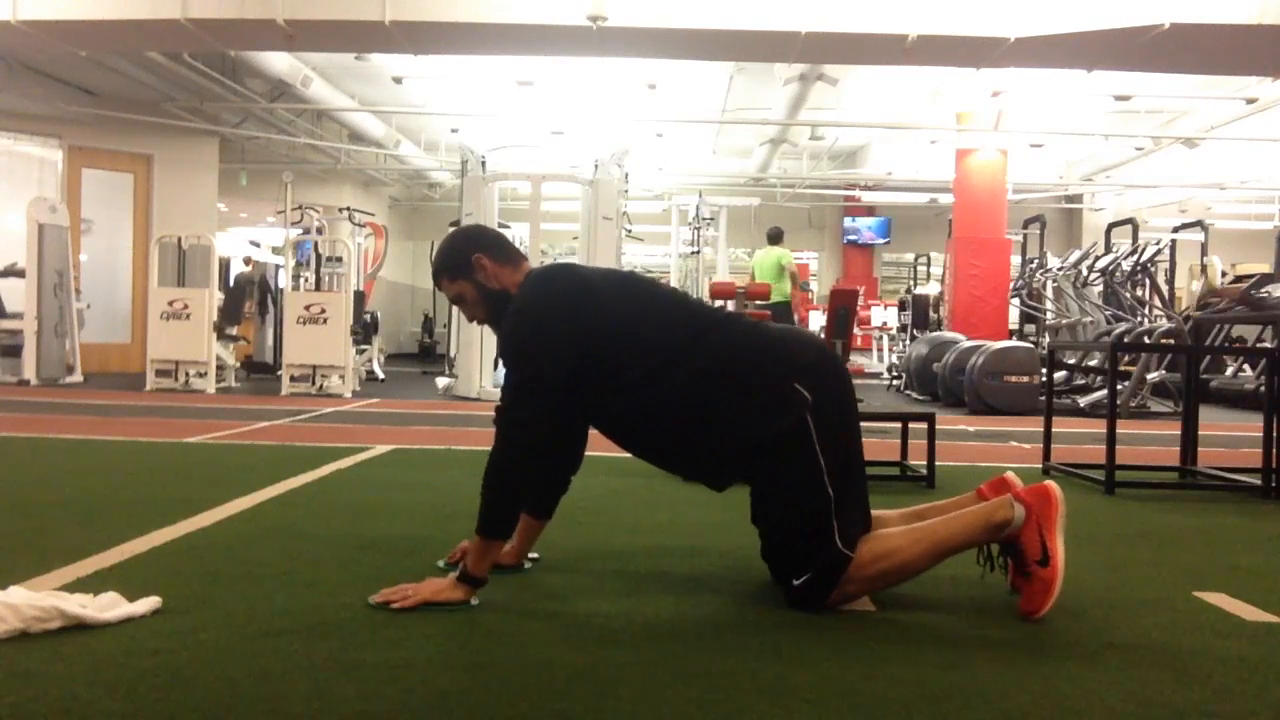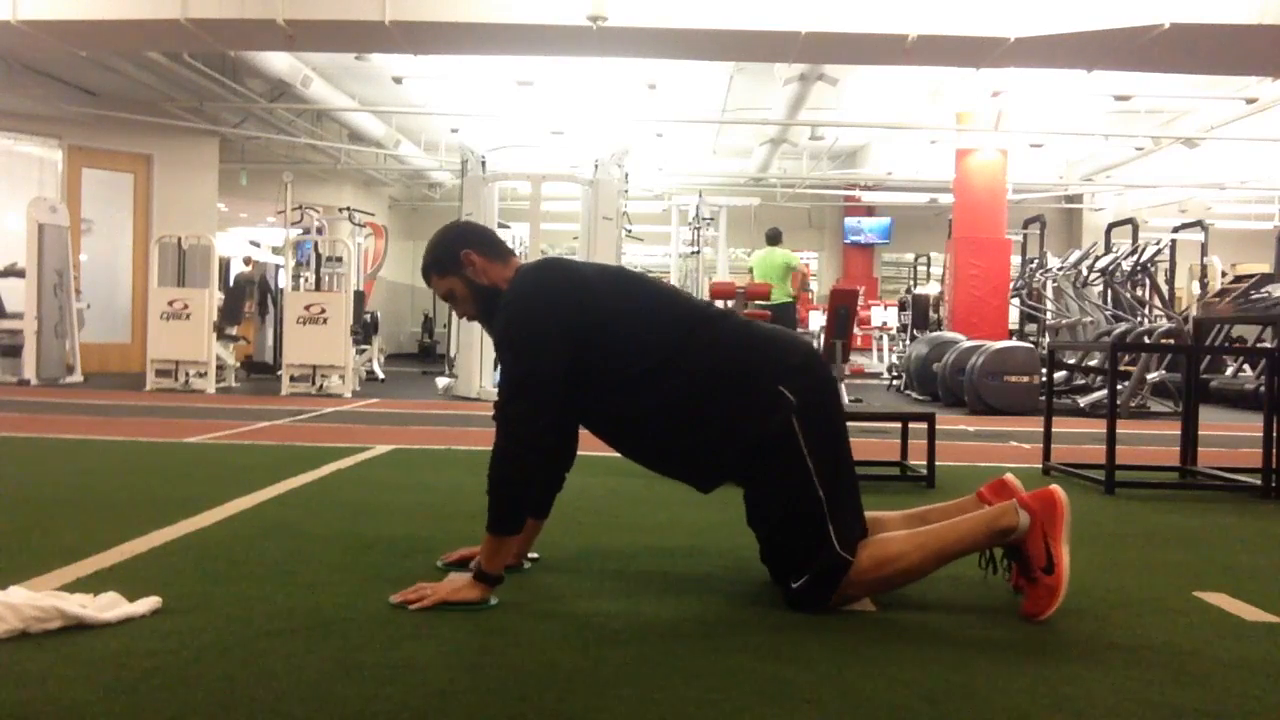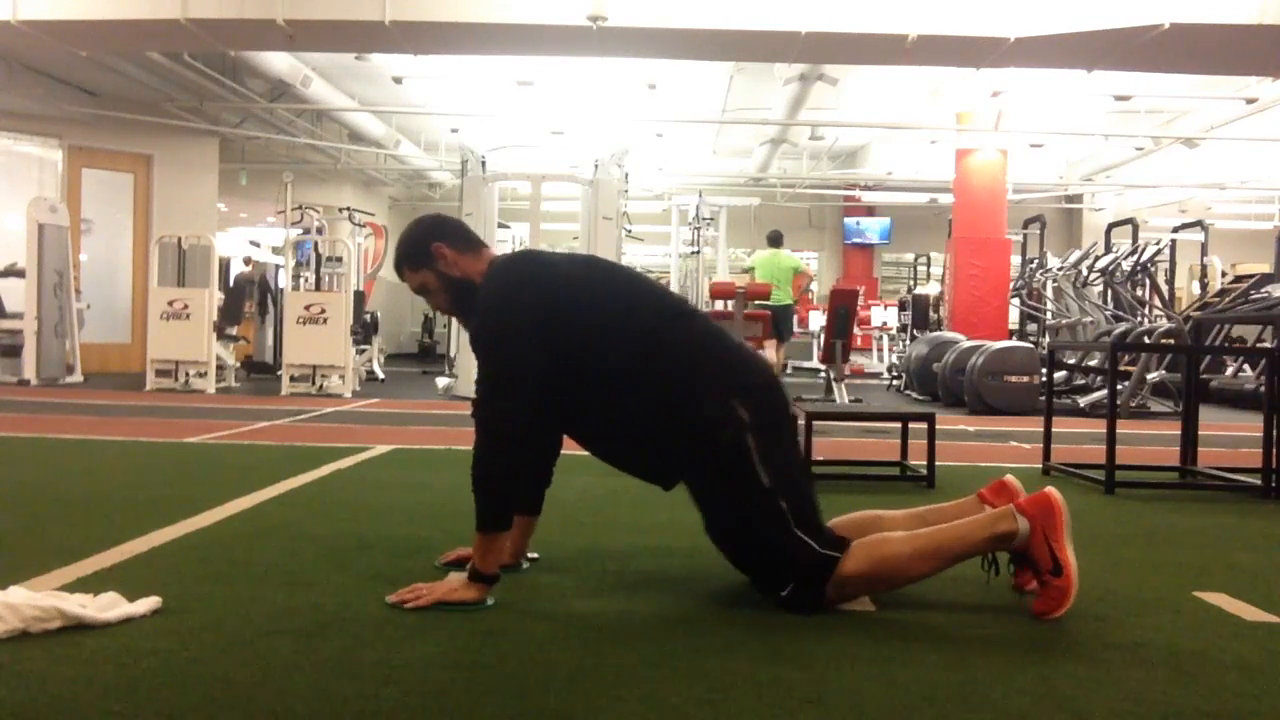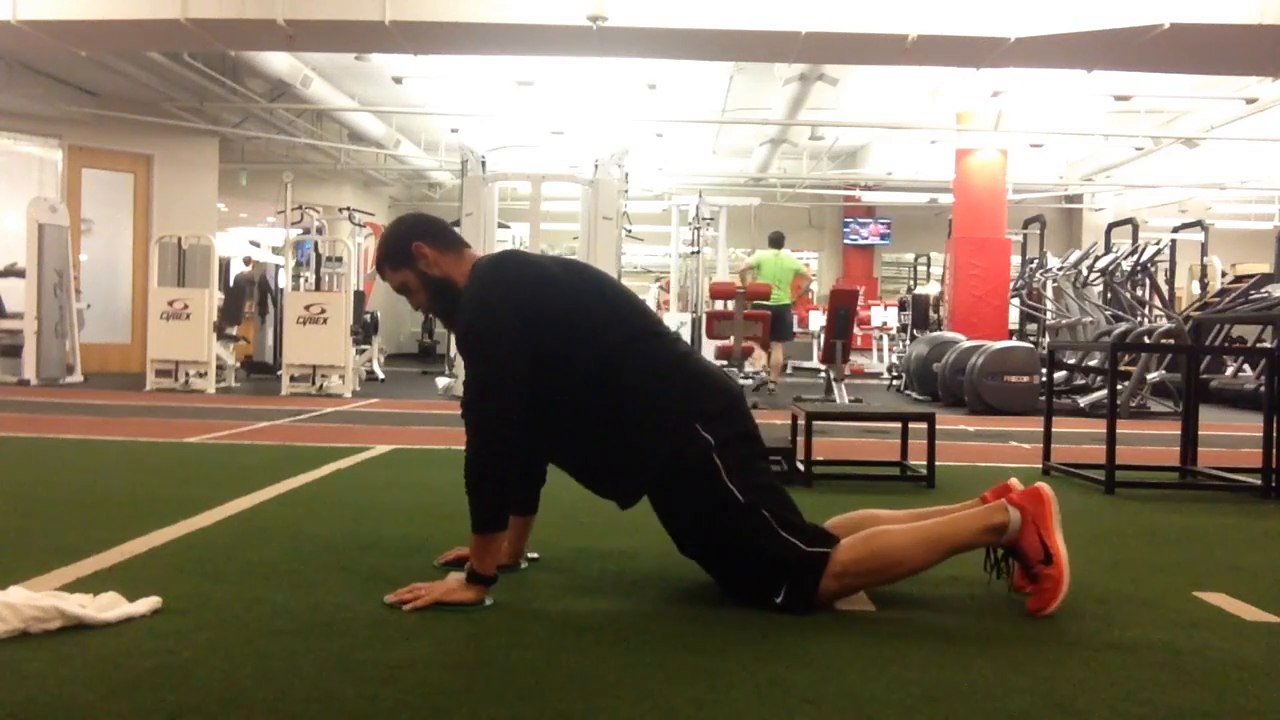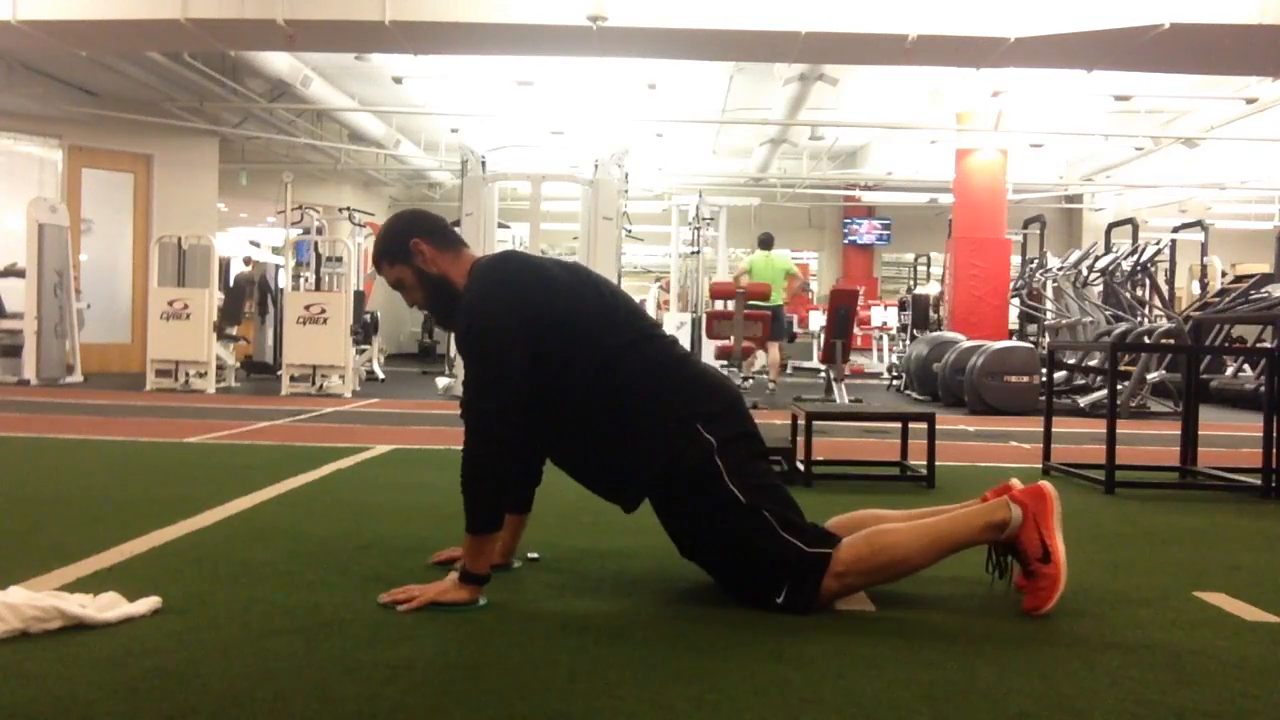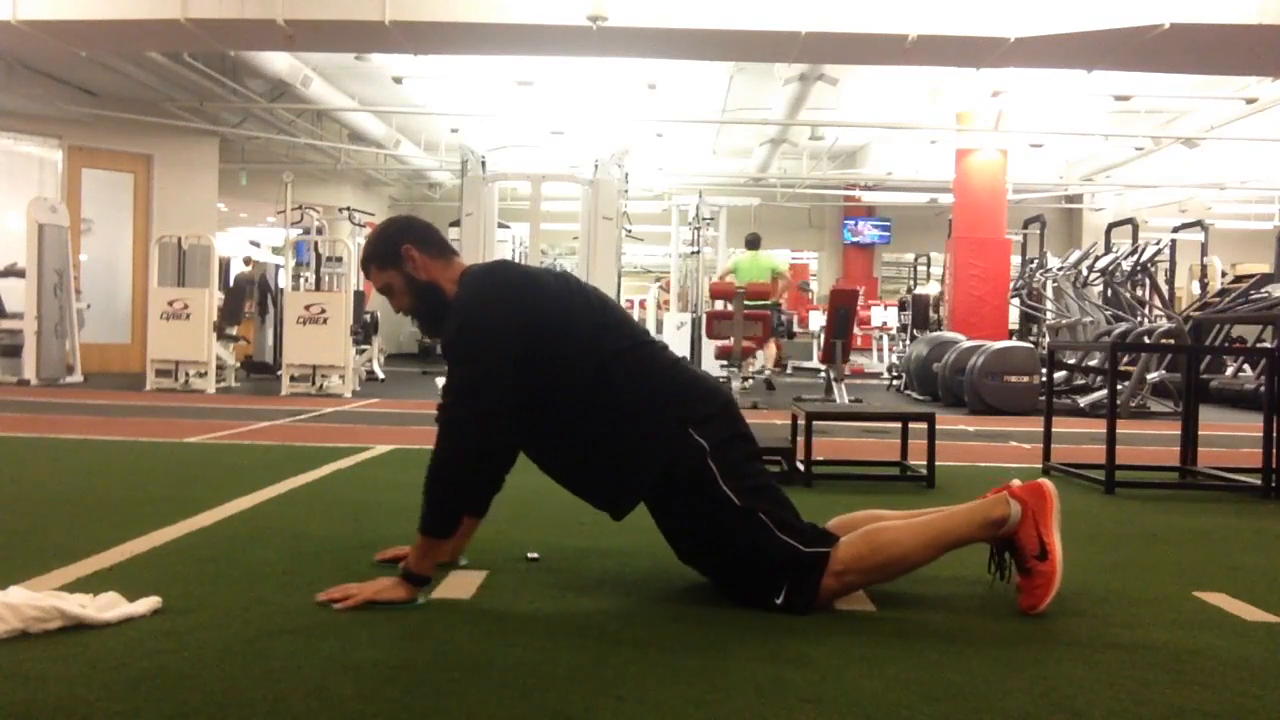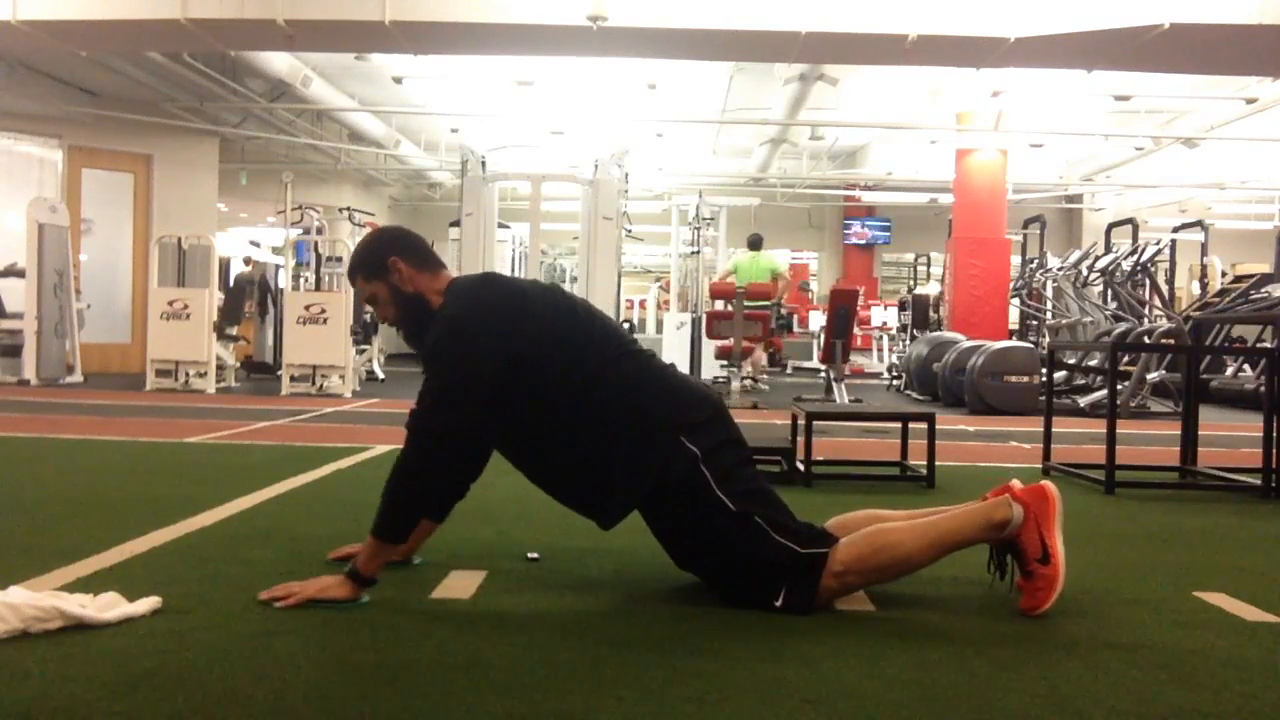
dt=0.4s
person 1, frame 1
left shoulder: (540, 308)
right shoulder: (565, 305)
left elbow: (518, 444)
right elbow: (556, 446)
left wrist: (469, 576)
right wrist: (512, 548)
left hip: (792, 397)
right hip: (783, 398)
left knee: (818, 580)
right knee: (827, 545)
left ankle: (1012, 517)
right ankle: (988, 504)
person 1, frame 2
left shoulder: (531, 303)
right shoulder: (557, 300)
left elbow: (522, 440)
right elbow: (550, 443)
left wrist: (486, 575)
right wrist: (510, 545)
left hip: (777, 399)
right hip: (770, 400)
left knee: (820, 582)
right knee: (825, 548)
left ankle: (1017, 520)
right ankle: (989, 506)
person 1, frame 3
left shoulder: (505, 296)
right shoulder: (532, 290)
left elbow: (503, 436)
right elbow: (534, 435)
left wrist: (481, 575)
right wrist: (510, 547)
left hip: (723, 416)
right hip: (721, 412)
left knee: (813, 580)
right knee: (813, 546)
left ankle: (1016, 525)
right ankle: (987, 507)
person 1, frame 4
left shoulder: (492, 296)
right shoulder: (517, 289)
left elbow: (494, 437)
right elbow: (526, 434)
left wrist: (479, 576)
right wrist: (507, 547)
left hip: (687, 436)
right hip: (686, 432)
left knee: (810, 578)
right knee: (810, 547)
left ankle: (1007, 520)
right ankle: (989, 508)
person 1, frame 5
left shoulder: (490, 295)
right shoulder: (515, 288)
left elbow: (492, 438)
right elbow: (522, 434)
left wrist: (472, 576)
right wrist: (497, 547)
left hip: (687, 438)
right hip: (684, 434)
left knee: (813, 578)
right knee: (811, 546)
left ankle: (1007, 517)
right ankle: (991, 510)
person 1, frame 6
left shoulder: (482, 306)
right shoulder: (501, 299)
left elbow: (465, 444)
right elbow: (489, 446)
left wrist: (413, 576)
right wrist: (443, 545)
left hip: (679, 443)
right hip: (677, 440)
left knee: (813, 577)
right knee: (809, 549)
left ankle: (1005, 514)
right ankle: (996, 509)
person 1, frame 7
left shoulder: (468, 320)
right shoulder: (485, 314)
left elbow: (431, 451)
right elbow: (456, 455)
left wrist: (358, 576)
right wrist: (397, 545)
left hip: (672, 451)
right hip: (671, 448)
left knee: (811, 577)
right knee: (807, 548)
left ankle: (1007, 516)
right ankle: (993, 510)
